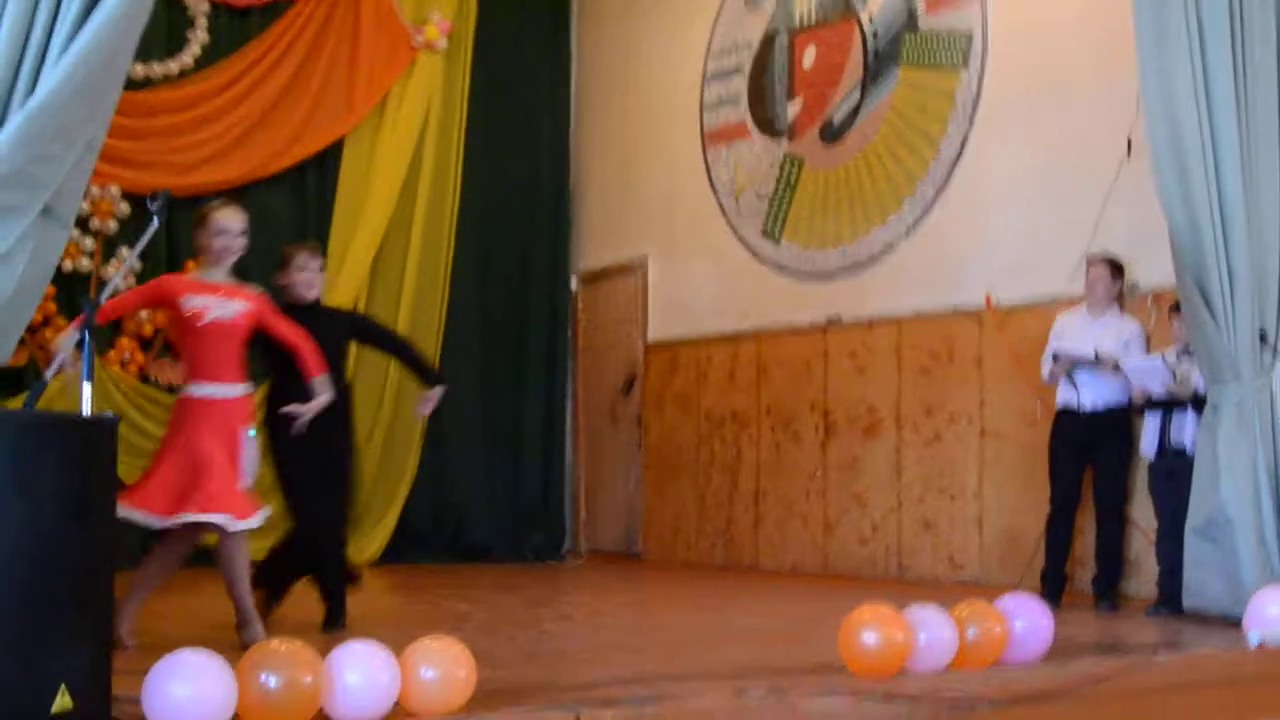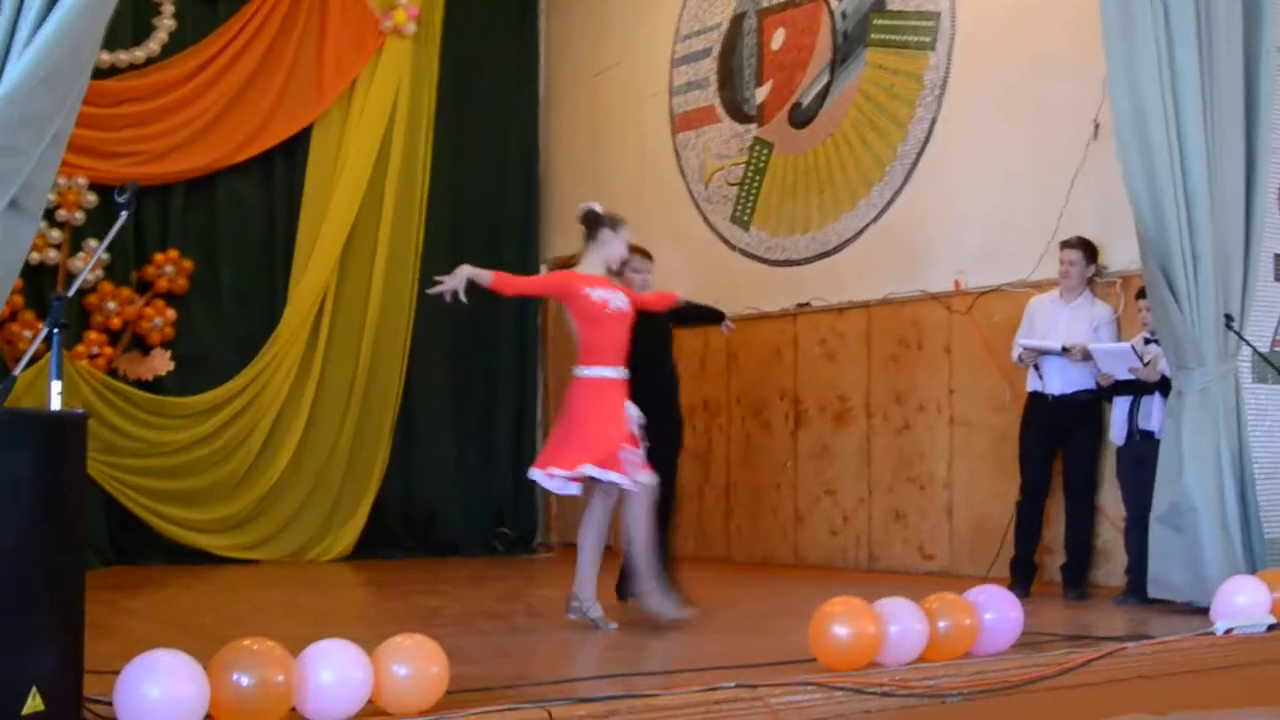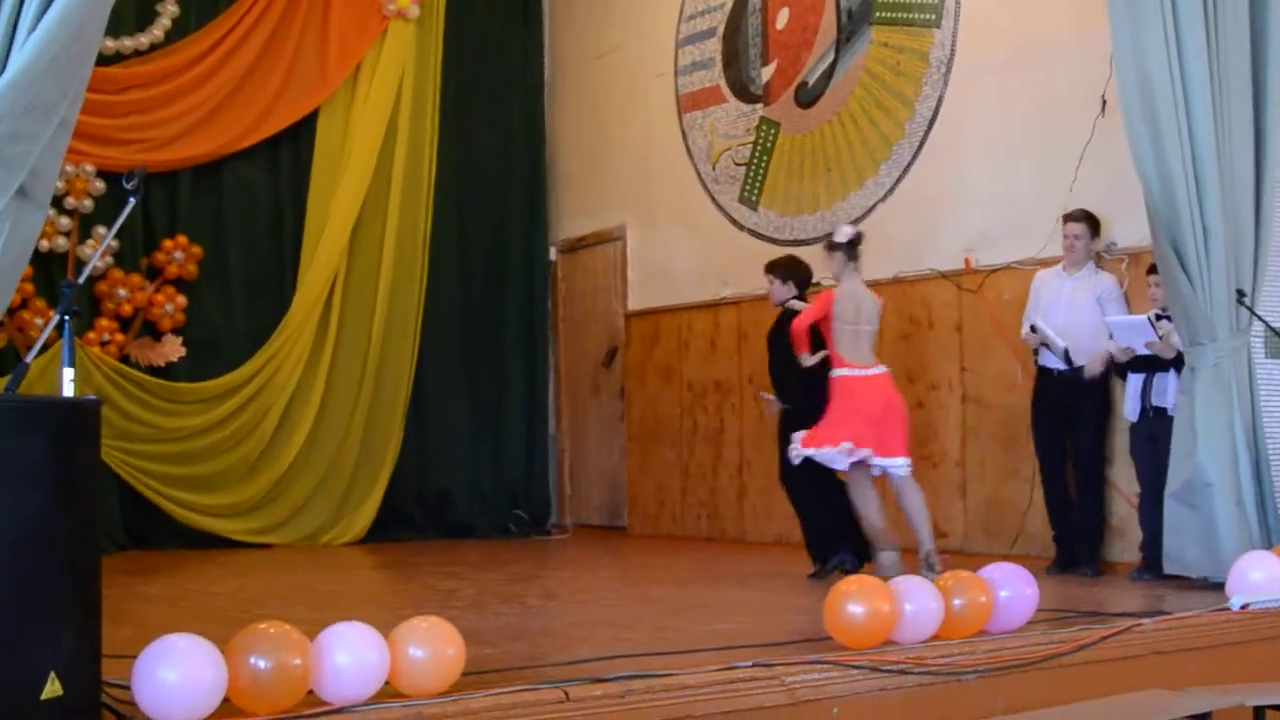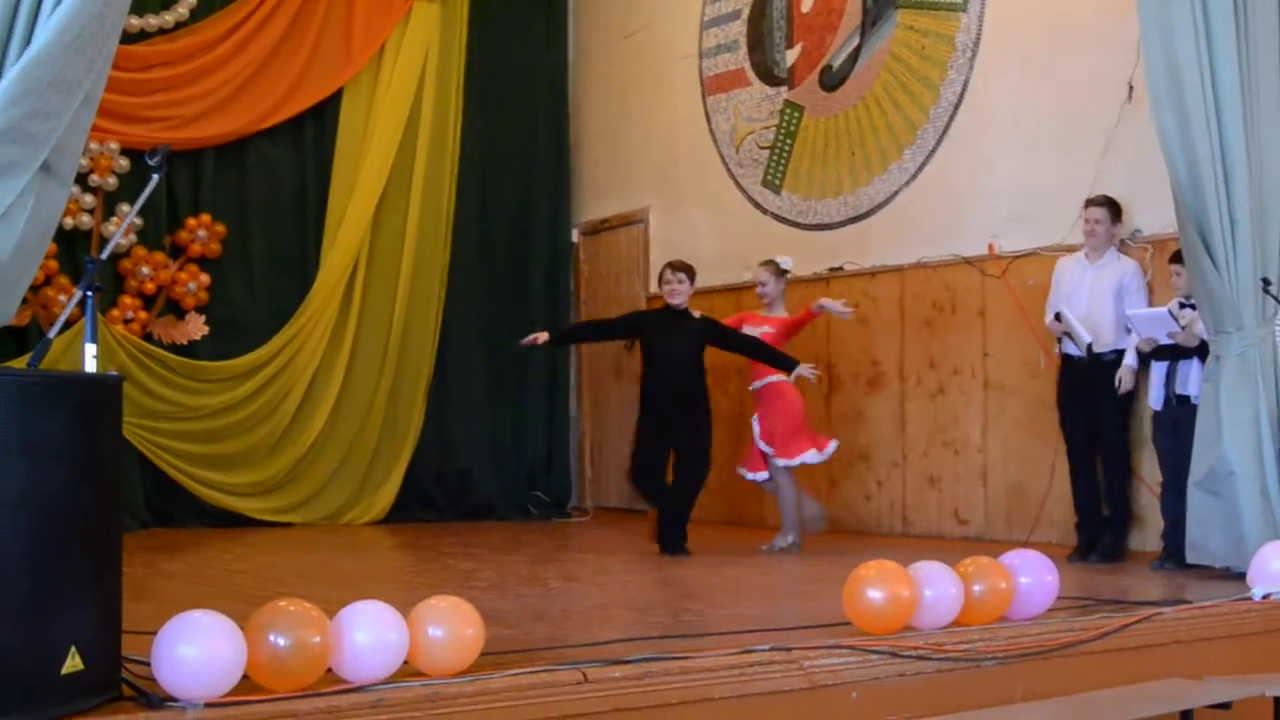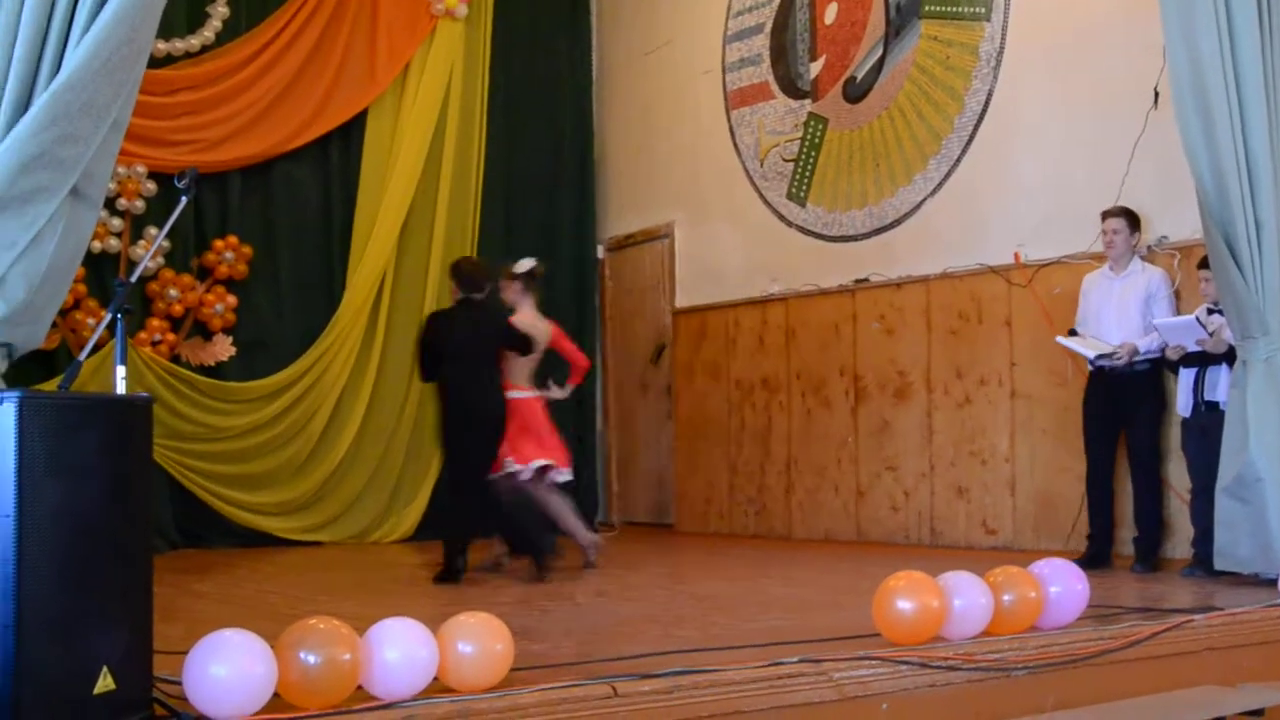
dt=1s
person 1, frame 1
left shoulder: (252, 300)
right shoulder: (173, 288)
left elbow: (299, 342)
right elbow: (113, 309)
left wrist: (321, 391)
right wrist: (71, 336)
left hip: (235, 416)
right hip: (196, 414)
left knee: (191, 529)
right knee: (232, 524)
left ankle: (126, 610)
right ankle: (250, 624)
person 1, frame 2
left shoulder: (614, 288)
right shoulder: (568, 281)
left elbow: (647, 301)
right elbow: (514, 284)
left wrist: (677, 298)
right wrist: (469, 271)
left hip: (617, 396)
right hip: (594, 394)
left knee: (605, 497)
right knee: (641, 487)
left ankle: (584, 597)
right ankle: (649, 588)
person 1, frame 3
left shoulder: (830, 298)
right shoulder: (875, 301)
left elbow: (800, 325)
left wrist: (805, 356)
right wrist: (817, 315)
left hip: (848, 390)
right hip: (881, 386)
left knee: (856, 475)
right knee: (899, 473)
left ankle: (884, 541)
right ankle: (929, 555)
person 1, frame 4
left shoulder: (784, 323)
right shoulder: (748, 318)
left elbow: (800, 319)
left wrist: (820, 306)
left hip: (777, 396)
right hip: (767, 399)
left knee: (781, 468)
right knee: (772, 469)
left ankle: (789, 533)
right ankle: (809, 511)
person 1, frame 5
left shoulder: (510, 326)
right shoulder: (547, 328)
right elbow: (582, 363)
right wrist: (565, 388)
left hip: (516, 408)
right hip: (533, 407)
right knee: (522, 485)
person 2, frame 1
left shoulder: (1130, 328)
right shoulder: (1064, 322)
right elbow: (1045, 366)
left wrist: (1119, 369)
right wrist: (1055, 371)
left hip: (1111, 421)
right hip: (1069, 419)
left knee: (1110, 504)
right knee: (1062, 501)
left ankle: (1106, 589)
right ankle: (1052, 585)
person 2, frame 2
left shoulder: (1102, 313)
right shoulder: (1037, 304)
right elbow: (1017, 345)
left wrist: (1088, 356)
right wrist: (1023, 356)
left hip: (1081, 406)
right hip: (1040, 404)
left knee: (1079, 491)
right knee: (1032, 487)
left ankle: (1074, 577)
right ankle: (1021, 573)
person 2, frame 3
left shoulder: (1105, 283)
right shoulder: (1042, 279)
right elbow: (1028, 321)
left wrist: (1105, 354)
right wrist: (1029, 336)
left hip: (1086, 382)
right hip: (1048, 380)
left knee: (1088, 465)
right knee: (1051, 465)
left ankle: (1088, 552)
right ankle: (1066, 548)
person 2, frame 4
left shoulder: (1127, 269)
right shoulder: (1064, 266)
right elbow: (1052, 309)
left wrist: (1130, 364)
right wrist: (1052, 323)
left hip: (1110, 367)
right hip: (1072, 367)
left knee: (1113, 450)
right knee: (1078, 452)
left ankle: (1113, 536)
right ankle: (1088, 535)
person 2, frame 5
left shoulder: (1154, 277)
right shoulder: (1090, 281)
right elbow: (1081, 328)
left wrist: (1137, 346)
left hip: (1141, 378)
right hip: (1101, 379)
left knee: (1144, 462)
right knee: (1098, 463)
left ankle: (1147, 550)
right ankle: (1098, 547)
person 3, frame 1
left shoulder: (342, 321)
left elbow: (392, 343)
left wrist: (430, 380)
left hip: (334, 430)
right hip: (291, 433)
left knee: (331, 520)
right knee: (317, 520)
left ankle: (269, 578)
right ankle: (334, 601)
person 3, frame 2
left shoulder: (662, 308)
left elbow: (692, 311)
left wrist: (719, 317)
left hip: (666, 415)
left knee: (661, 498)
right knee: (653, 496)
left ankle: (634, 578)
person 3, frame 3
left shoulder: (792, 317)
left elbow: (800, 362)
left wrist: (784, 398)
left hip: (801, 409)
right hip: (817, 404)
left knee: (799, 480)
right knee: (822, 479)
left ankle: (831, 551)
right ankle: (855, 549)
person 3, frame 4
left shoulder: (702, 325)
right shoulder: (646, 321)
left elbow: (745, 344)
right elbow: (601, 329)
left wrist: (791, 365)
right wrist: (552, 336)
left hip: (692, 411)
right hip: (654, 410)
left knee: (692, 472)
right knee: (643, 473)
left ankle: (671, 536)
right ankle: (673, 532)
person 3, frame 5
left shoulder: (439, 321)
right shoulder: (496, 320)
left elbow: (427, 371)
right elbow: (526, 346)
left hip: (462, 411)
right hip: (492, 408)
left knee: (465, 486)
right knee: (463, 483)
right ankle: (454, 560)
person 4, frame 1
right shoulder: (1165, 360)
right elbow: (1153, 404)
left wrist: (1191, 396)
right wrist: (1139, 400)
left hip: (1192, 456)
right hip: (1161, 454)
left knee: (1190, 525)
right knee: (1167, 526)
right ankle: (1169, 596)
person 4, frame 2
right shoulder: (1134, 345)
right elbow: (1118, 392)
left wrist: (1158, 379)
right wrist: (1105, 384)
left hip: (1160, 440)
right hip: (1129, 440)
right knee: (1135, 514)
right ankle: (1137, 584)
person 4, frame 3
right shoulder: (1144, 321)
right elbow: (1129, 372)
left wrist: (1173, 354)
right wrist: (1119, 360)
left hip: (1174, 417)
right hip: (1142, 417)
right knee: (1149, 490)
right ankle: (1152, 560)
person 4, frame 4
right shoulder: (1170, 309)
right elbow: (1153, 359)
left wrist: (1197, 343)
right wrist: (1142, 349)
left hip: (1196, 406)
right hip: (1165, 406)
right knee: (1171, 479)
right ankle: (1173, 548)
person 4, frame 5
right shoulder: (1198, 315)
left wrist: (1225, 350)
right wrist: (1171, 357)
left hip: (1226, 412)
right hip: (1194, 412)
right knee: (1201, 486)
right ankle: (1204, 556)
